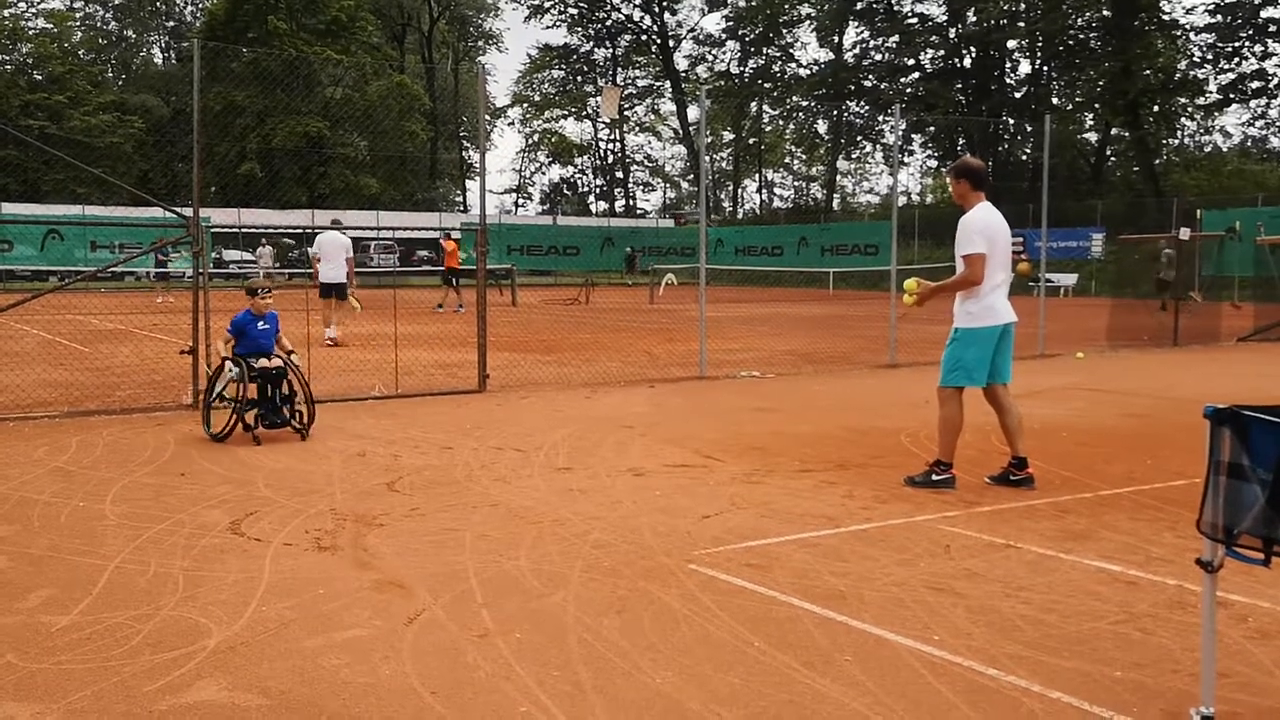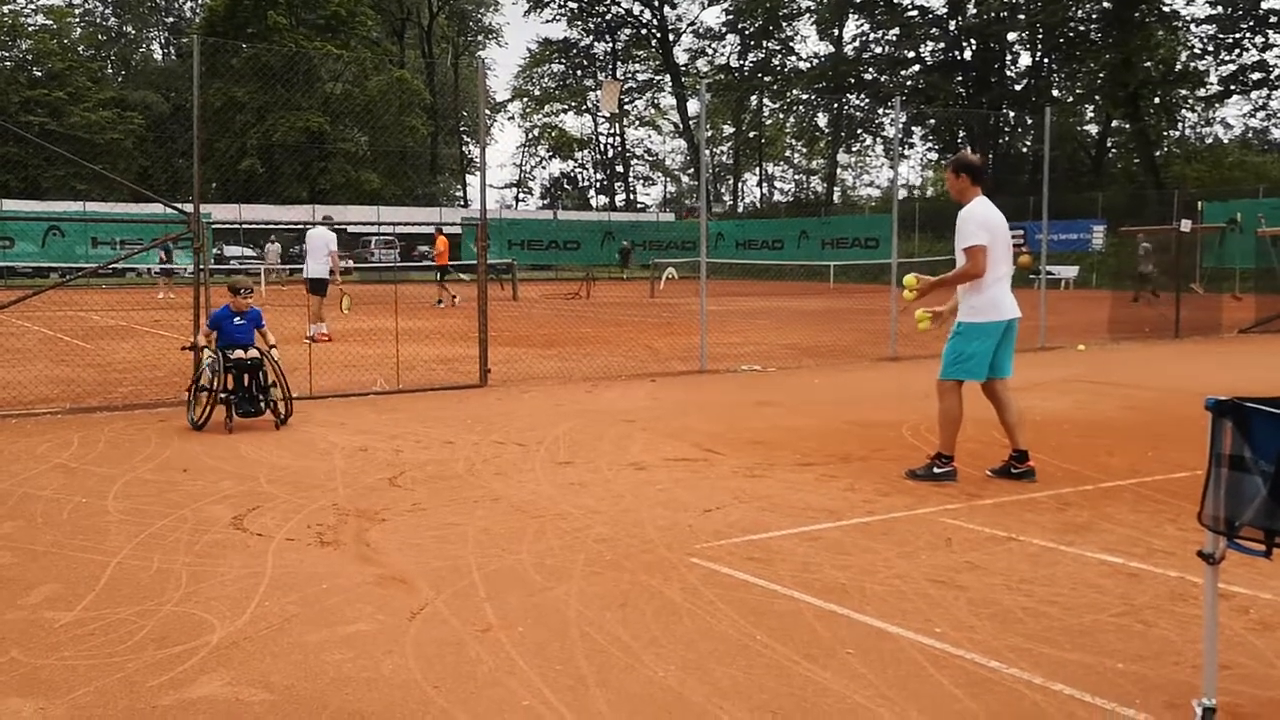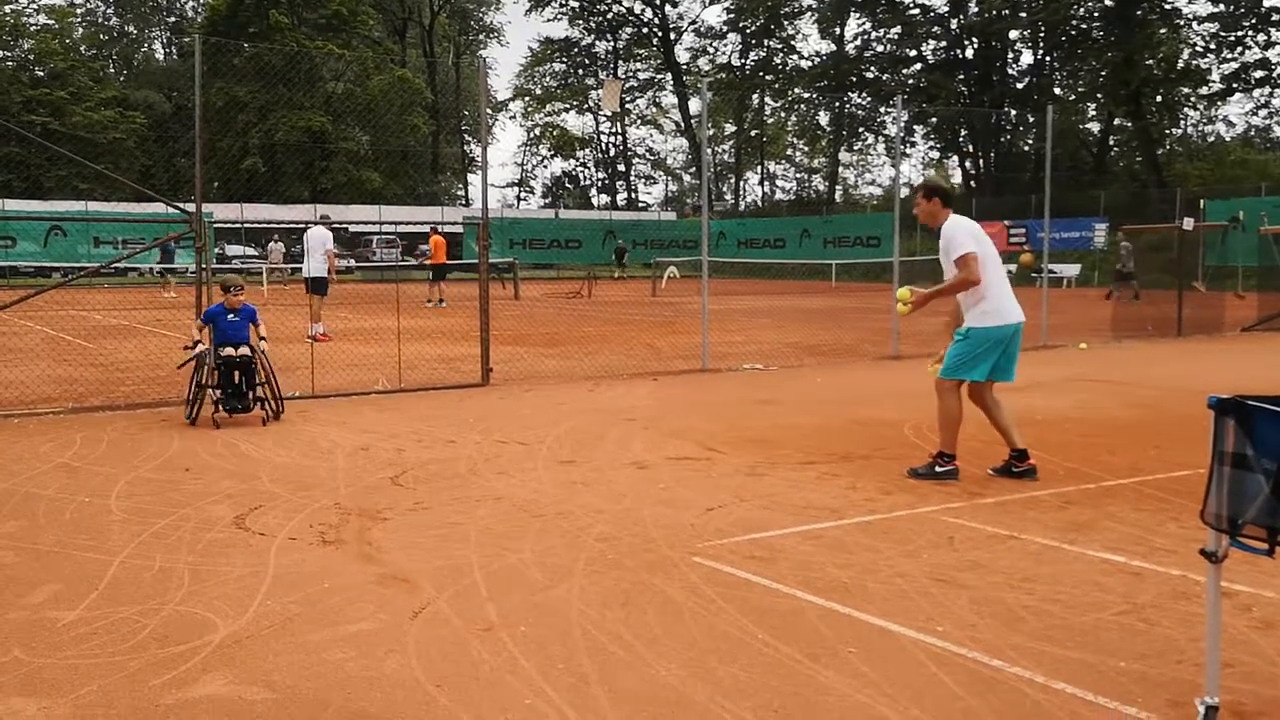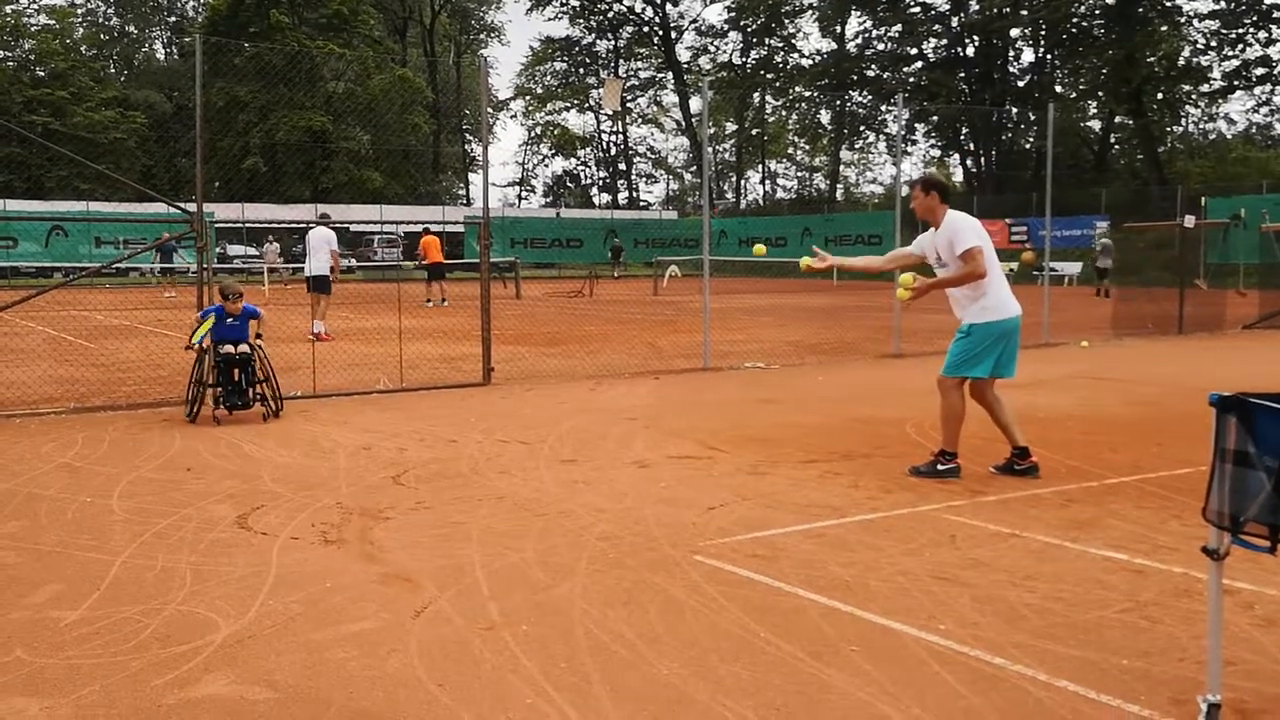
dt=0.4s
person 1, frame 1
left shoulder: (972, 220)
right shoulder: (997, 217)
left elbow: (973, 276)
left wrist: (933, 289)
left hip: (976, 321)
right hip: (1000, 317)
left knee: (949, 391)
right knee: (997, 391)
left ankle: (943, 470)
right ankle: (1019, 467)
person 1, frame 2
left shoulder: (971, 213)
right shoulder: (990, 212)
left elbow: (975, 269)
left wrist: (934, 283)
right wrist: (949, 308)
left hip: (981, 317)
right hip: (1003, 313)
left knee: (948, 383)
right knee: (995, 386)
left ankle: (944, 463)
right ankle: (1020, 460)
person 1, frame 3
left shoulder: (956, 228)
right shoulder: (947, 239)
left elbow: (971, 277)
right elbow: (956, 300)
left wrist: (928, 295)
right wrist: (949, 347)
left hip: (988, 322)
right hip: (1007, 320)
left knee: (947, 383)
right knee: (980, 391)
left ankle: (945, 461)
right ankle: (1021, 459)
person 1, frame 4
left shoulder: (959, 223)
right shoulder: (930, 239)
left elbow: (978, 269)
right elbow: (883, 262)
left wrist: (931, 285)
right wrist: (834, 261)
left hip: (989, 317)
right hip: (1002, 317)
left knee: (949, 382)
right knee: (981, 388)
left ankle: (947, 460)
right ankle: (1023, 457)
